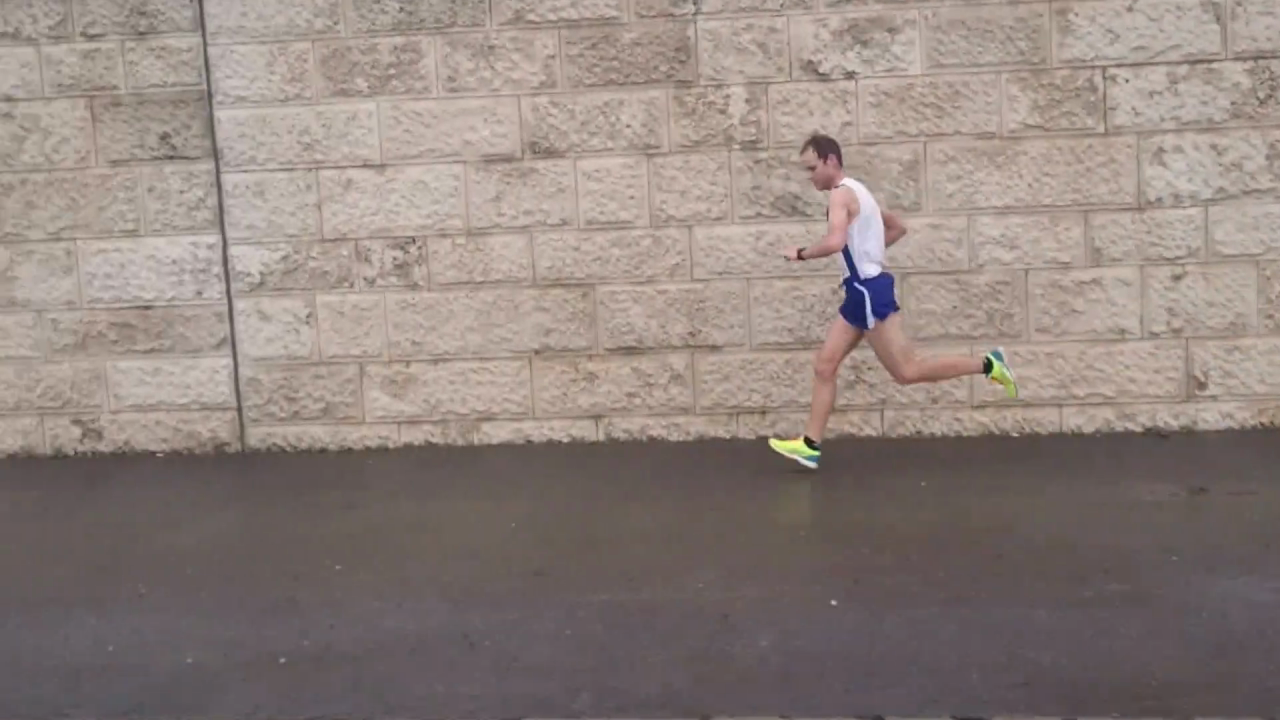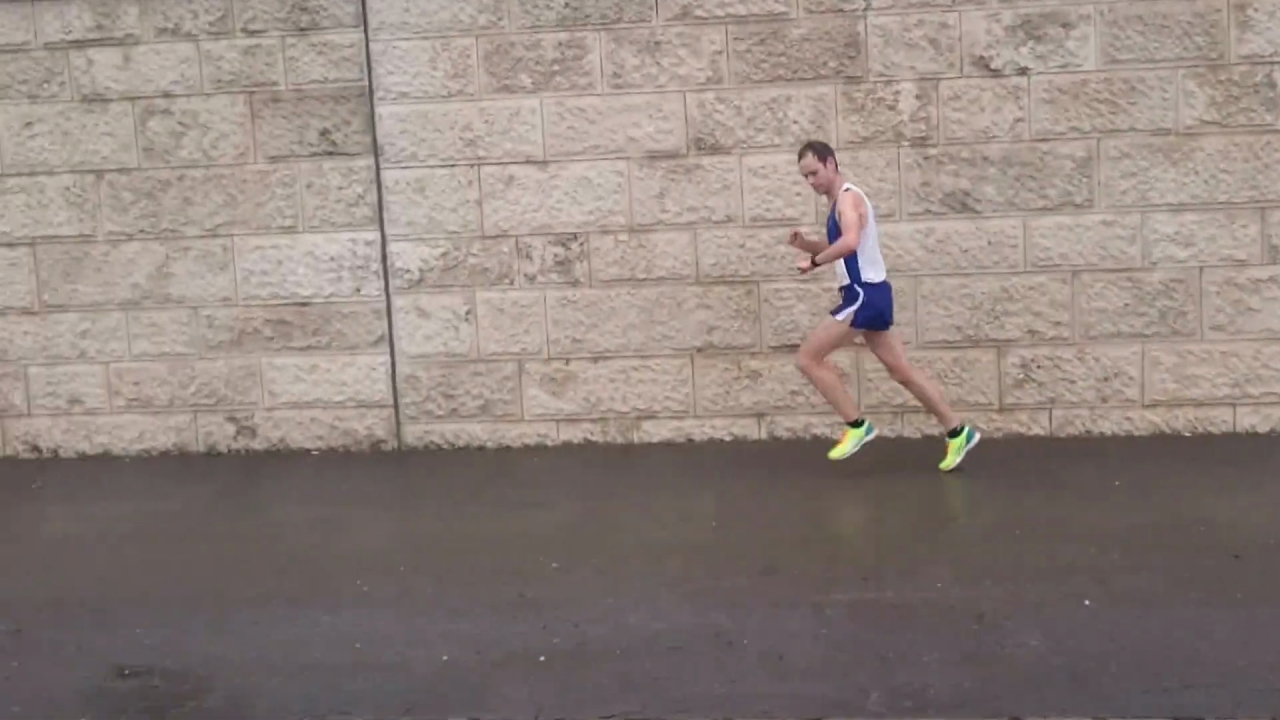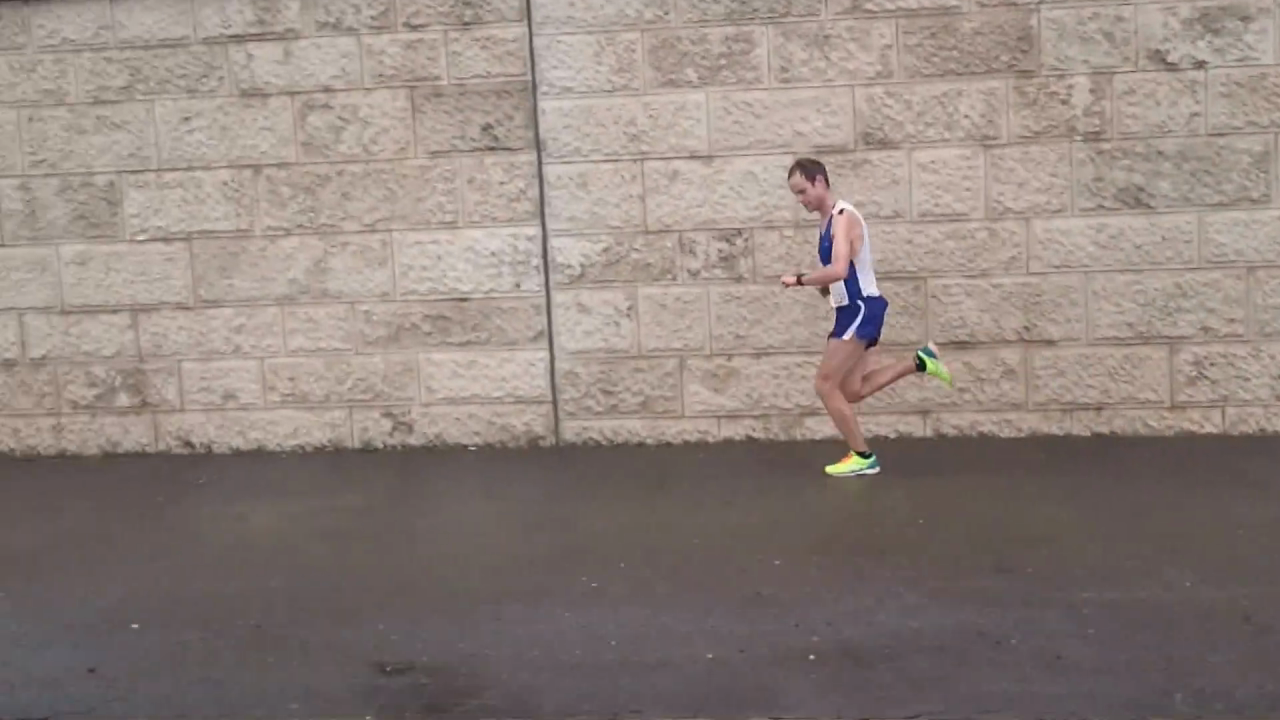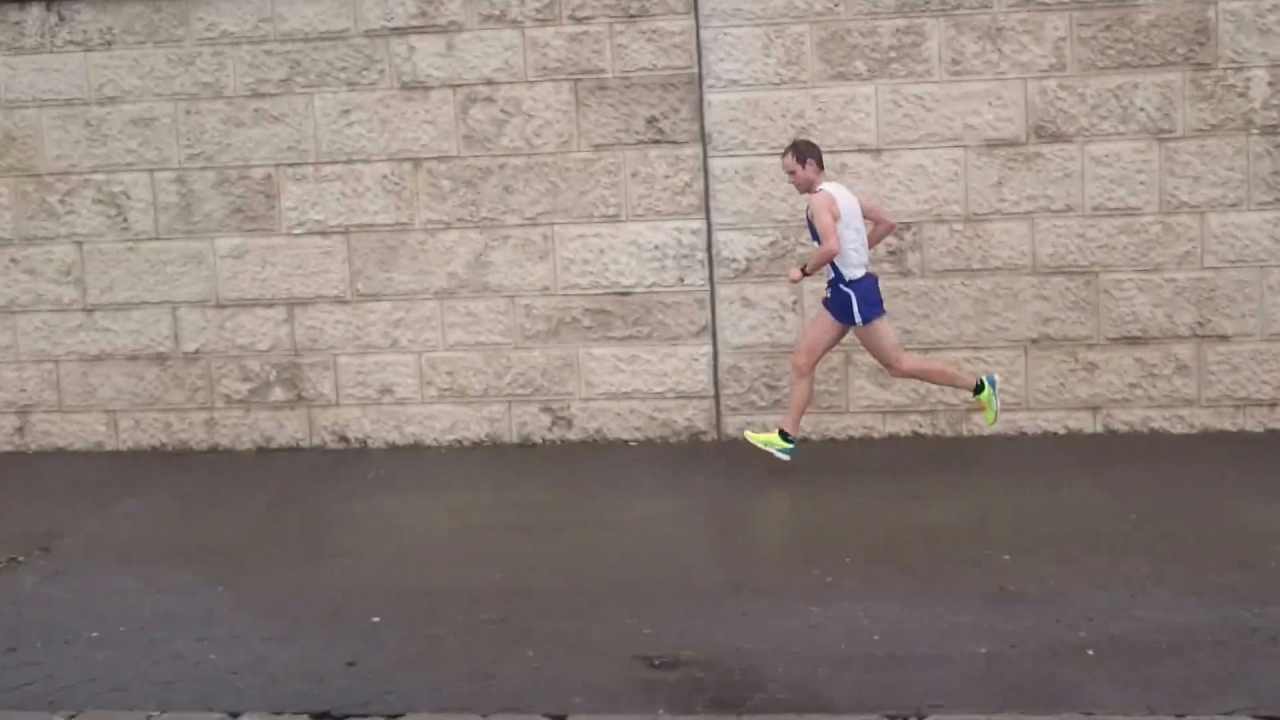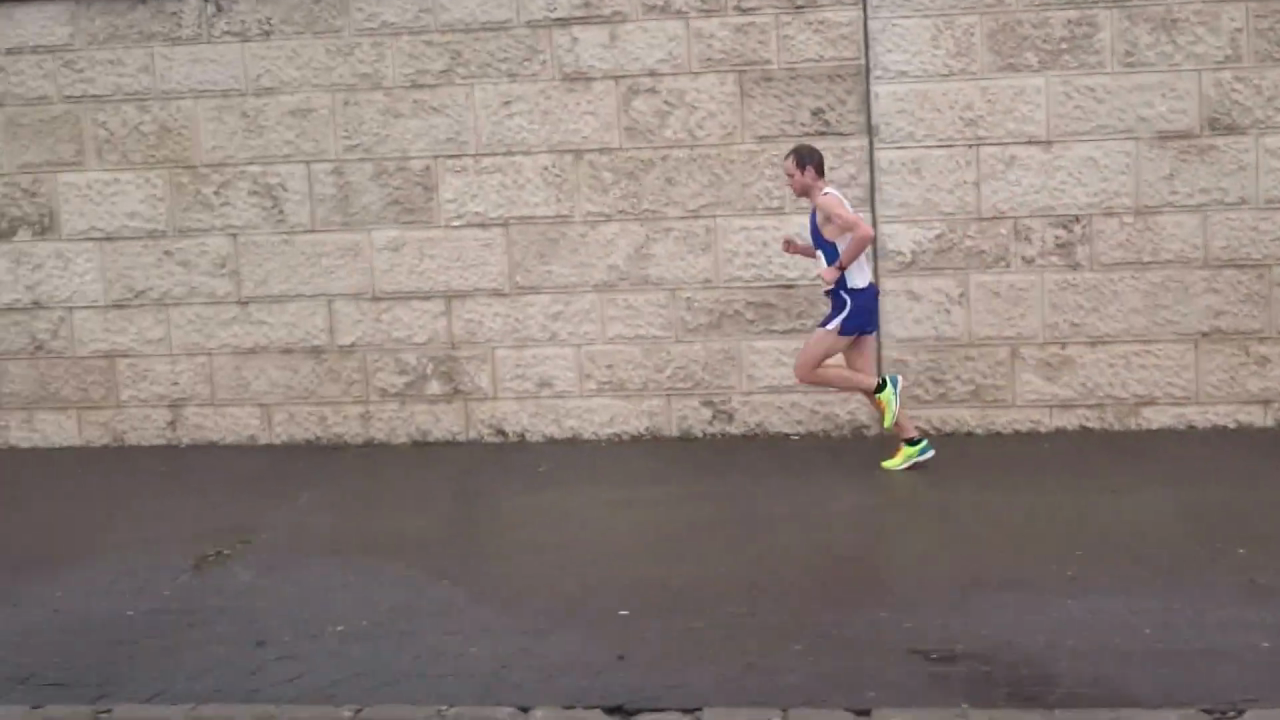
dt=0.2s
person 1, frame 1
left shoulder: (841, 193)
right shoulder: (856, 192)
left elbow: (834, 243)
right elbow: (899, 227)
left wrist: (800, 253)
left hip: (868, 291)
right hip: (861, 291)
left knee: (905, 372)
right knee: (824, 367)
left ankle: (987, 365)
right ankle: (811, 446)
person 1, frame 2
left shoulder: (849, 196)
right shoulder: (836, 202)
left elbow: (850, 242)
right elbow: (838, 250)
left wrist: (813, 261)
right wrist: (805, 243)
left hip: (864, 295)
right hip: (861, 295)
left knee: (807, 359)
right knee: (901, 371)
left ankle: (857, 424)
right ankle: (957, 433)
person 1, frame 3
left shoulder: (844, 217)
right shoulder: (830, 219)
left elbow: (838, 271)
left wrist: (797, 280)
right wrist: (828, 286)
left hip: (862, 310)
right hip: (852, 311)
left knee: (825, 385)
right knee: (851, 391)
left ankle: (862, 456)
right ankle: (919, 362)
person 1, frame 4
left shoulder: (819, 198)
right shoulder: (839, 193)
left elbow: (831, 247)
right elbow: (887, 221)
left wrist: (803, 271)
left hip: (854, 291)
right hip: (844, 290)
left knee: (897, 364)
right knee: (801, 361)
left ankle: (979, 386)
right ankle: (785, 438)
person 1, frame 5
left shoulder: (827, 201)
right shoulder: (827, 203)
left elbow: (866, 232)
left wrist: (838, 268)
right wrist: (801, 249)
left hip: (852, 301)
right hip: (851, 298)
left knee: (804, 371)
right knee: (864, 379)
left ankle: (881, 386)
right ankle: (913, 443)
